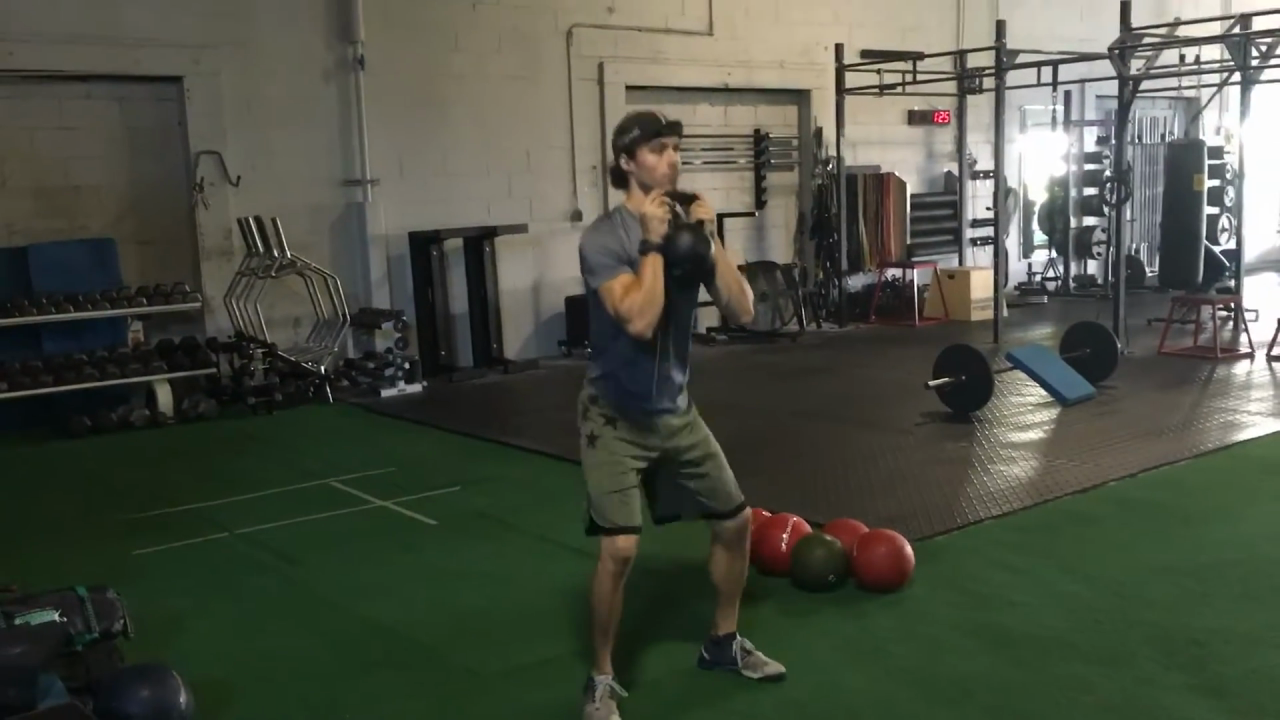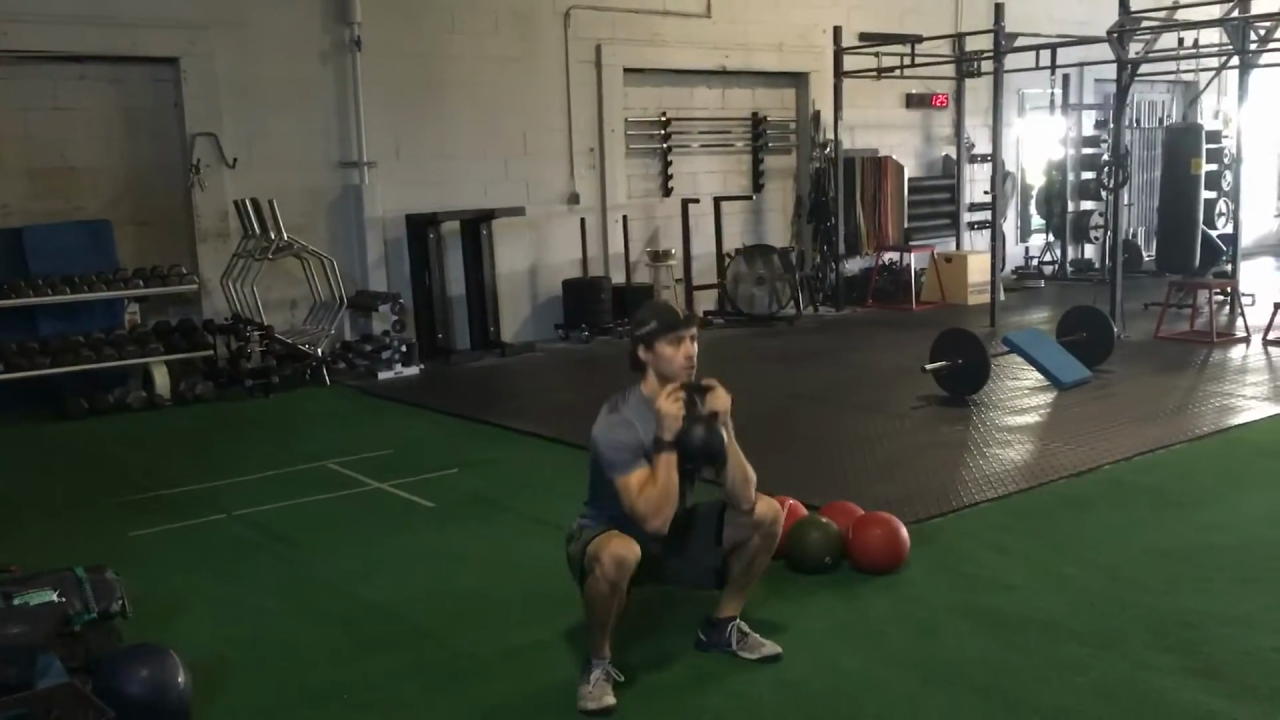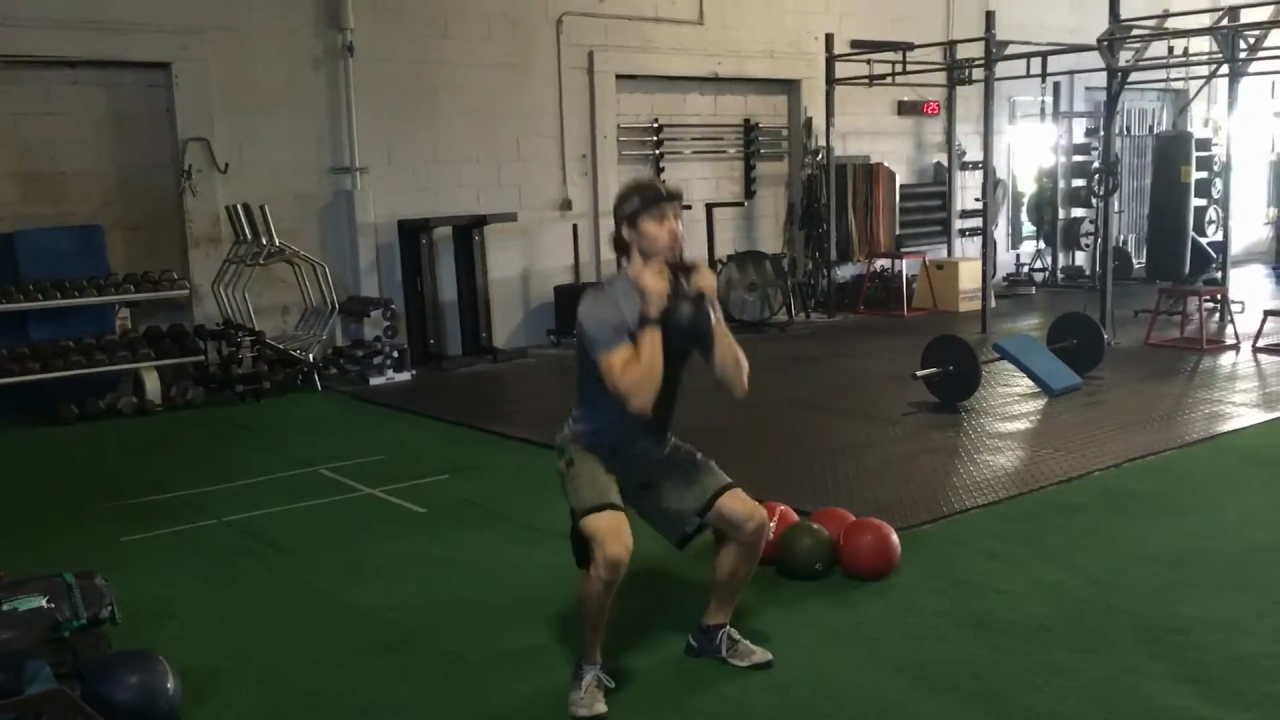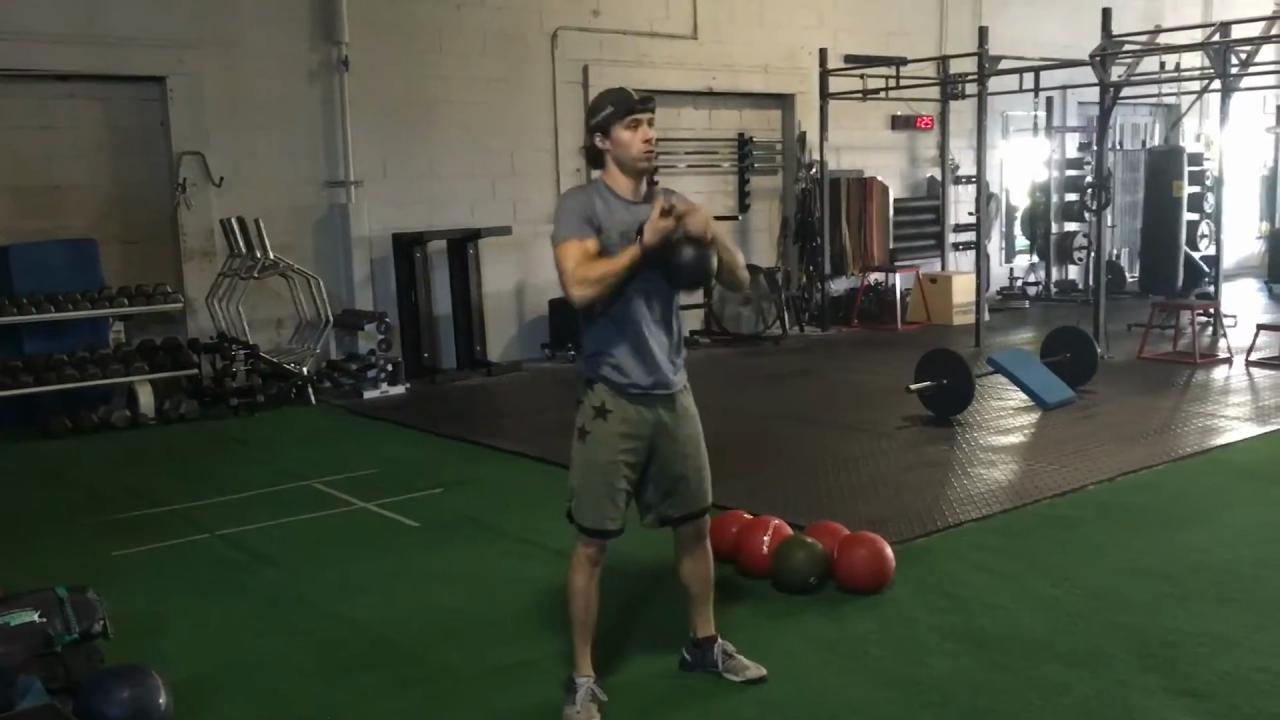
dt=0.5s
person 1, frame 1
left shoulder: (686, 223)
right shoulder: (603, 237)
left elbow: (741, 310)
right elbow: (638, 320)
left wrist: (710, 240)
right wrist: (652, 242)
left hip: (676, 412)
right hip: (616, 416)
left knee: (735, 523)
right knee: (619, 549)
left ankle: (724, 644)
person 1, frame 2
left shoulder: (702, 405)
right shoulder: (617, 425)
left elbow: (744, 501)
right elbow: (654, 521)
left wrist: (724, 428)
right wrist: (667, 437)
left hip: (674, 534)
right hip: (605, 536)
left knee: (767, 516)
right knee: (620, 556)
left ankle: (721, 625)
right ankle: (598, 663)
person 1, frame 3
left shoulder: (688, 297)
right shoulder: (602, 306)
left elbow: (737, 385)
right elbow: (638, 397)
left wrist: (712, 311)
right wrist: (652, 313)
left hip: (657, 452)
right hip: (594, 454)
left knee: (750, 521)
right knee: (613, 550)
left ankle: (711, 632)
right ankle: (589, 668)
person 1, frame 4
left shoulder: (673, 203)
right shoulder: (580, 205)
left elbow: (738, 279)
right elbow: (579, 288)
left wrist: (712, 233)
right wrist: (642, 242)
left hip: (674, 395)
right hip: (613, 400)
left knee: (694, 528)
right knee: (593, 544)
left ankle: (704, 645)
